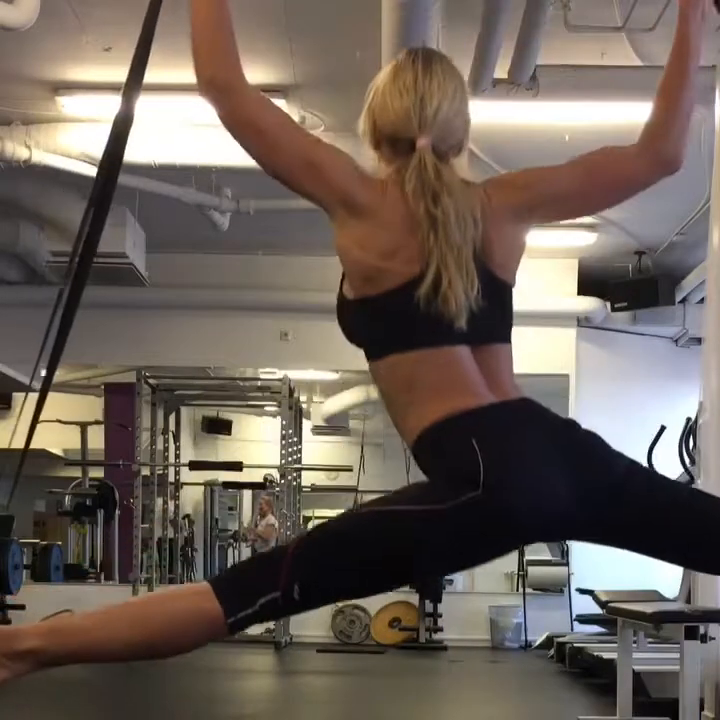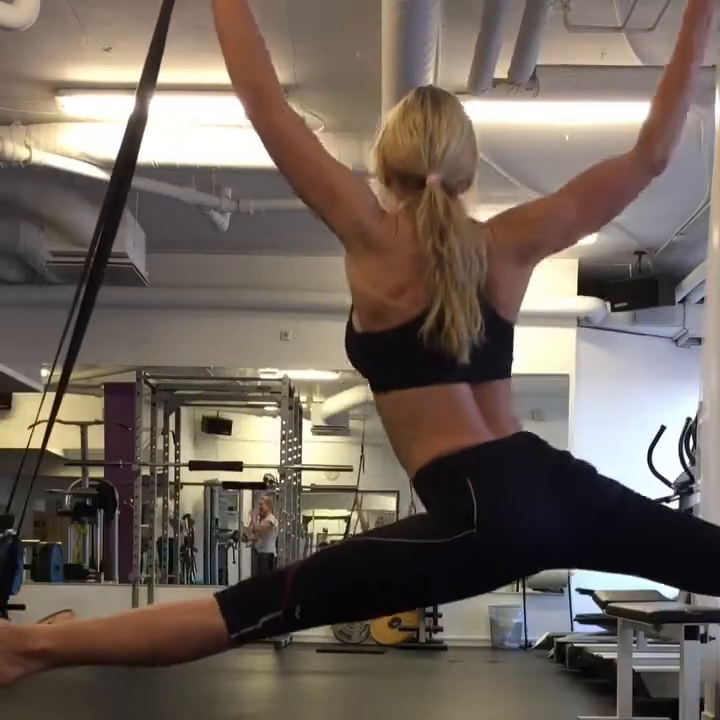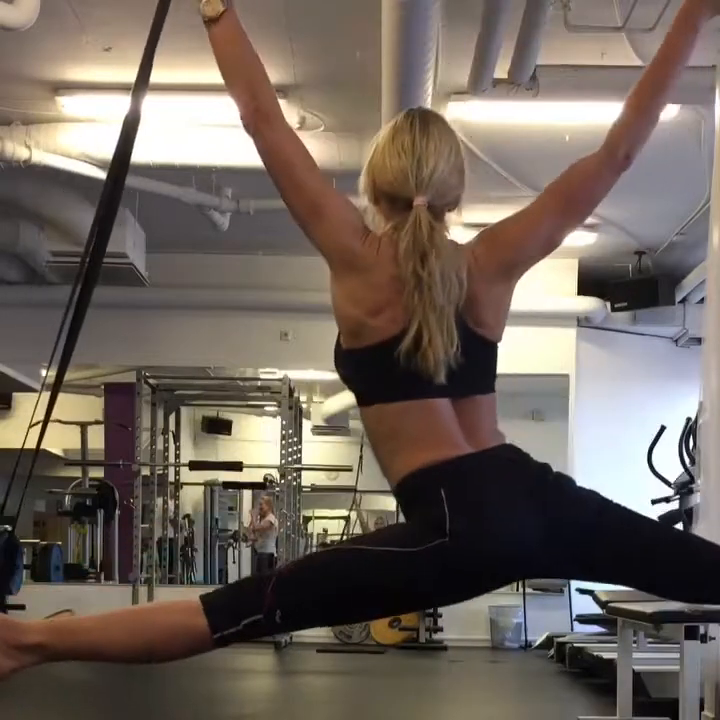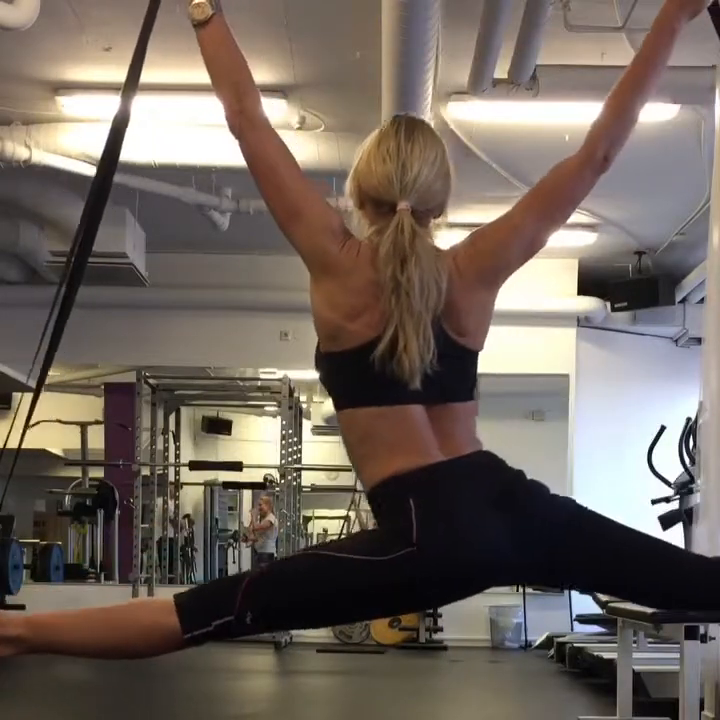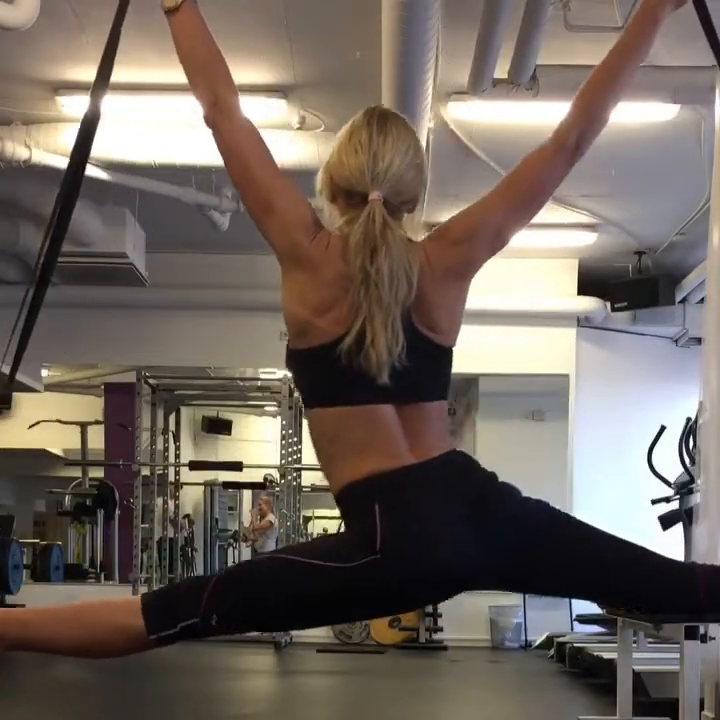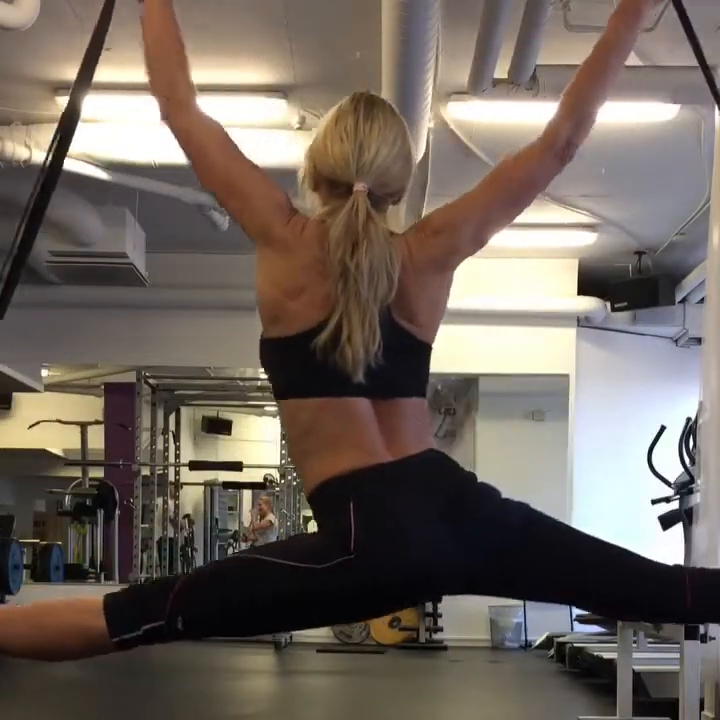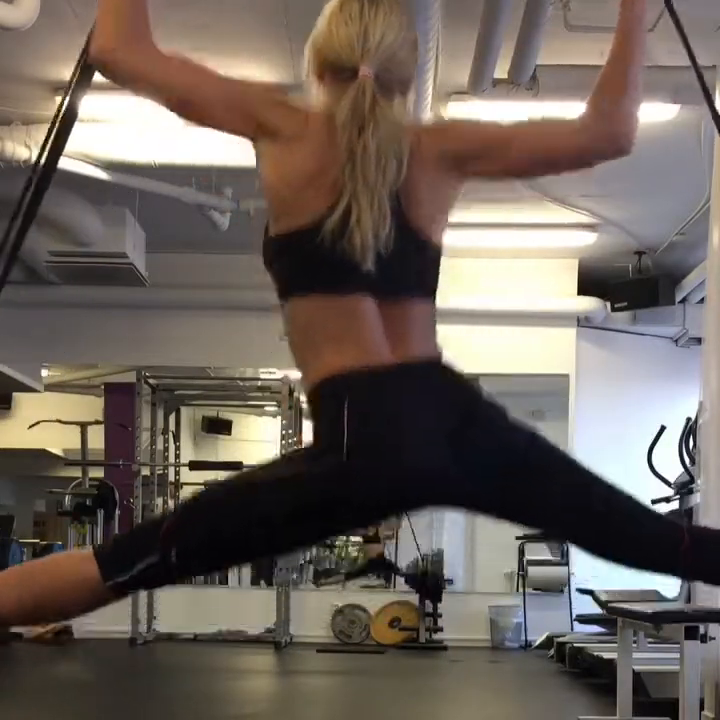
dt=0.3s
person 1, frame 1
left shoulder: (359, 203)
right shoulder: (504, 206)
left elbow: (221, 85)
left hip: (486, 478)
right hip: (565, 455)
left knee: (253, 590)
person 1, frame 2
left shoulder: (375, 242)
right shoulder: (510, 245)
left elbow: (265, 104)
right elbow: (650, 156)
left hip: (483, 512)
right hip: (563, 487)
left knee: (258, 608)
person 1, frame 3
left shoulder: (358, 262)
right shoulder: (494, 264)
left elbow: (262, 117)
right elbow: (617, 152)
left hip: (458, 524)
right hip: (542, 498)
left knee: (242, 611)
person 1, frame 4
left shoulder: (339, 265)
right shoulder: (475, 272)
left elbow: (247, 121)
right elbow: (596, 154)
left hip: (430, 532)
right hip: (516, 506)
left knee: (210, 613)
person 1, frame 5
left shoulder: (308, 258)
right shoulder: (446, 263)
left elbow: (222, 111)
right elbow: (569, 141)
left hip: (397, 535)
right hip: (483, 509)
left knee: (175, 613)
right knee: (677, 587)
person 1, frame 6
left shoulder: (282, 241)
right shoulder: (429, 255)
left elbow: (175, 100)
right elbow: (560, 141)
left hip: (372, 536)
right hip: (461, 512)
left knee: (137, 616)
right knee: (657, 591)
person 1, frame 7
left shoulder: (282, 130)
right shoulder: (438, 150)
right elbow: (611, 132)
left hip: (361, 444)
right hip: (460, 426)
left knee: (140, 557)
right knee: (652, 538)
